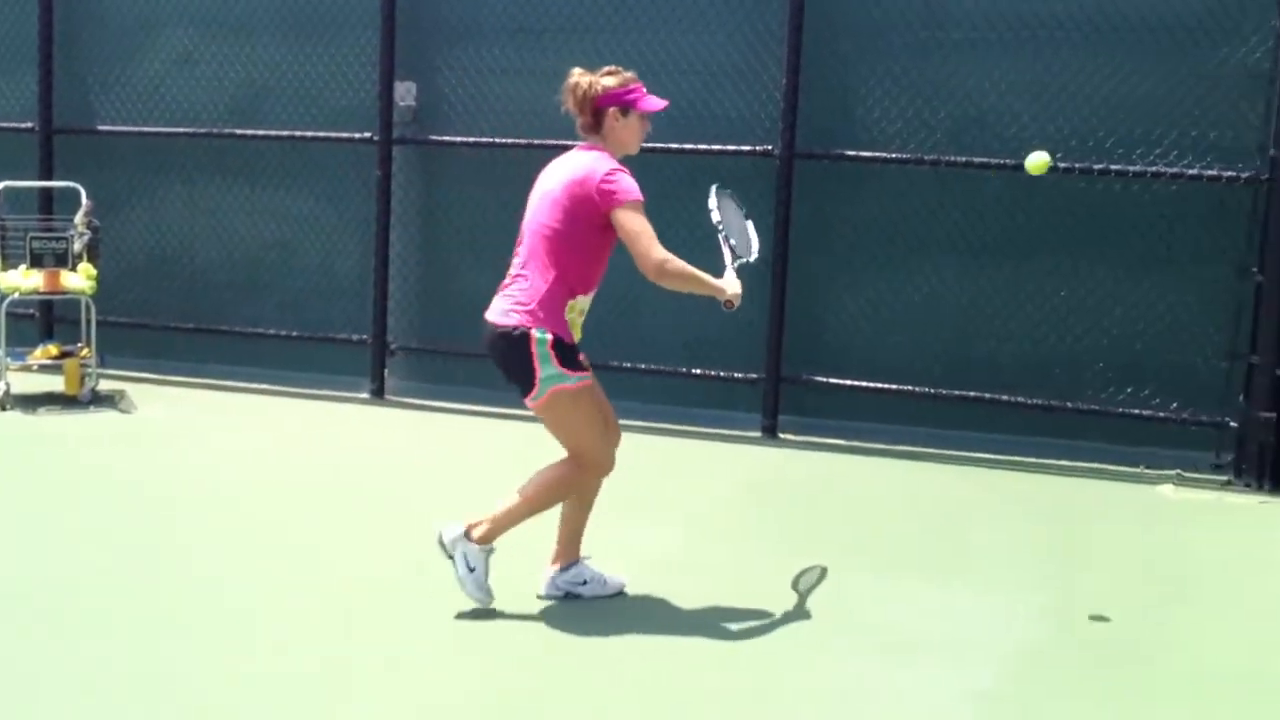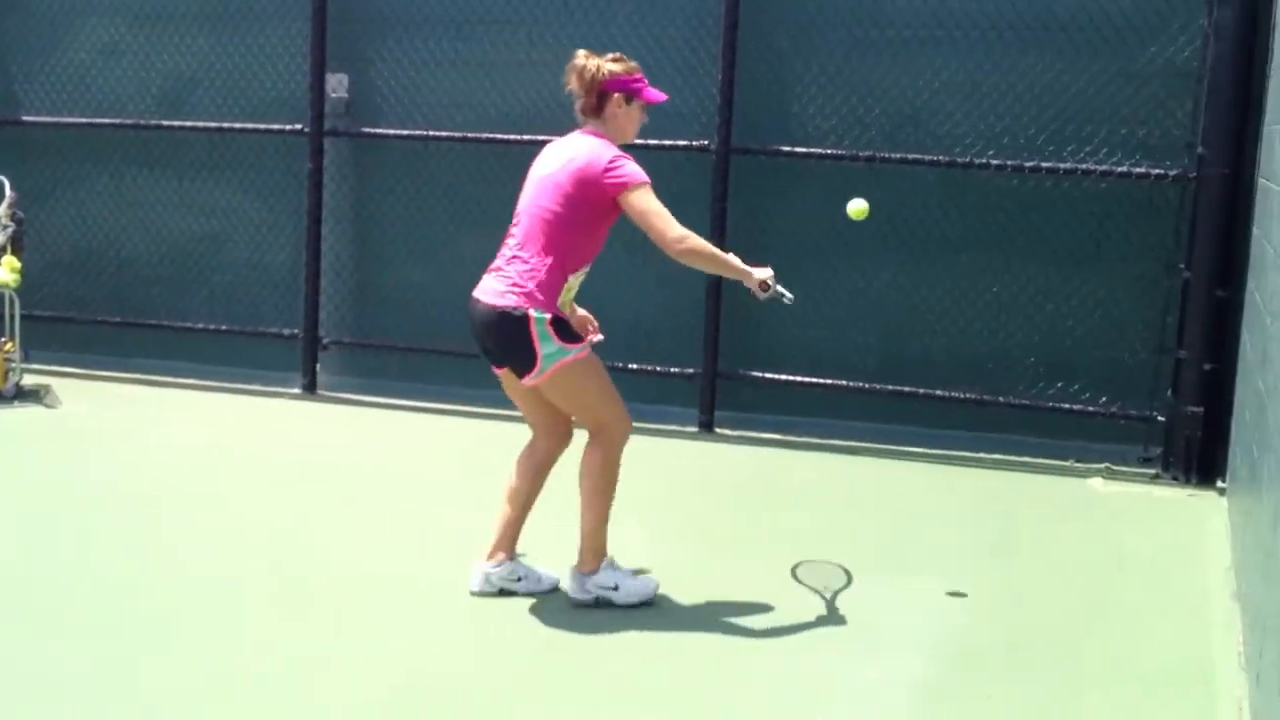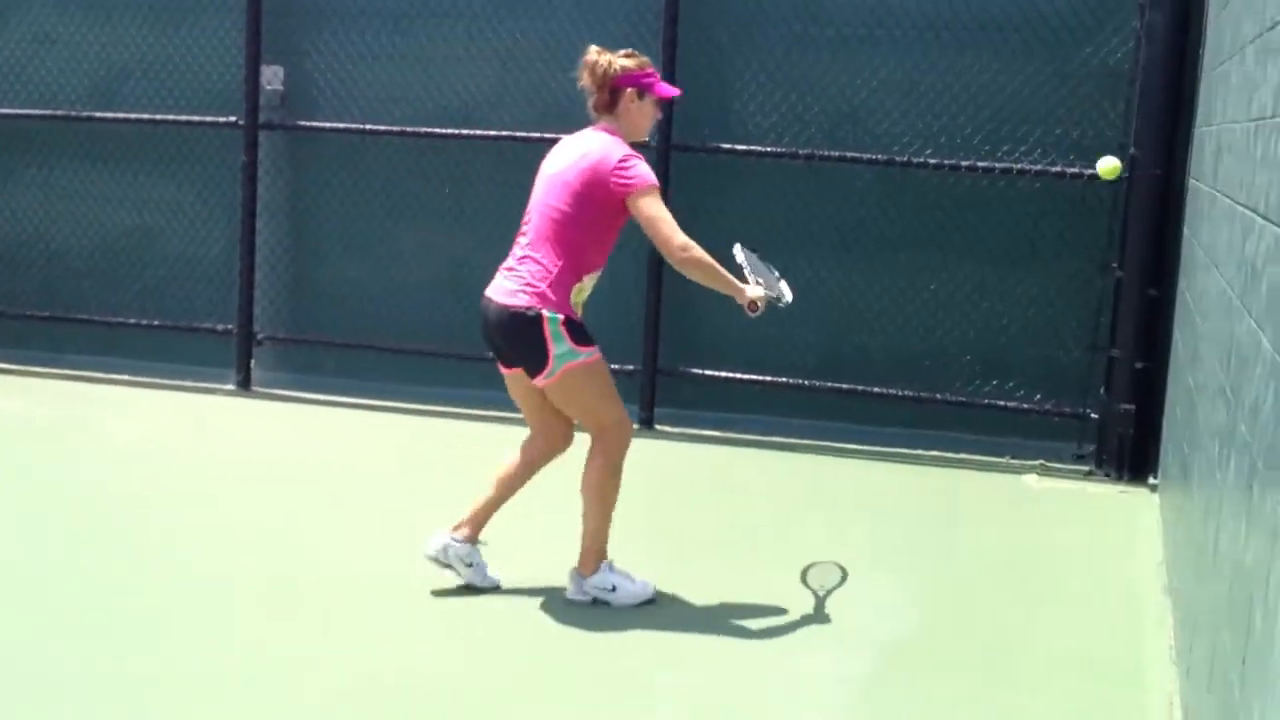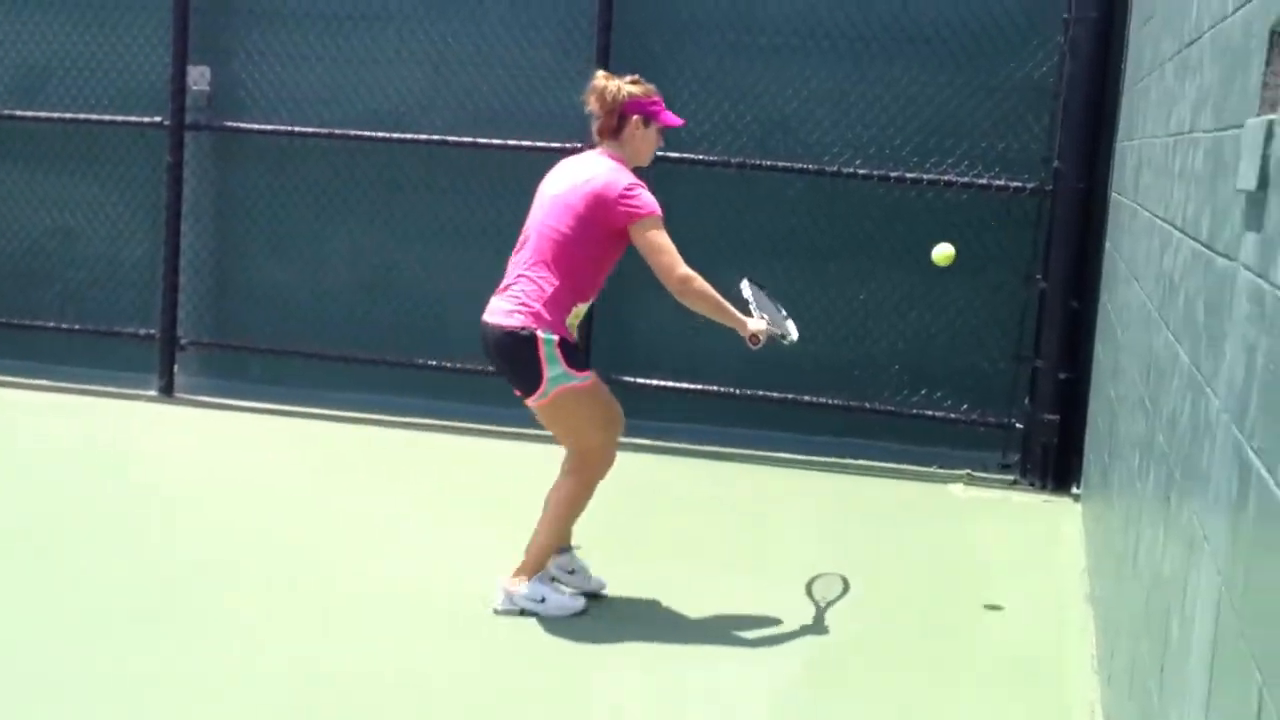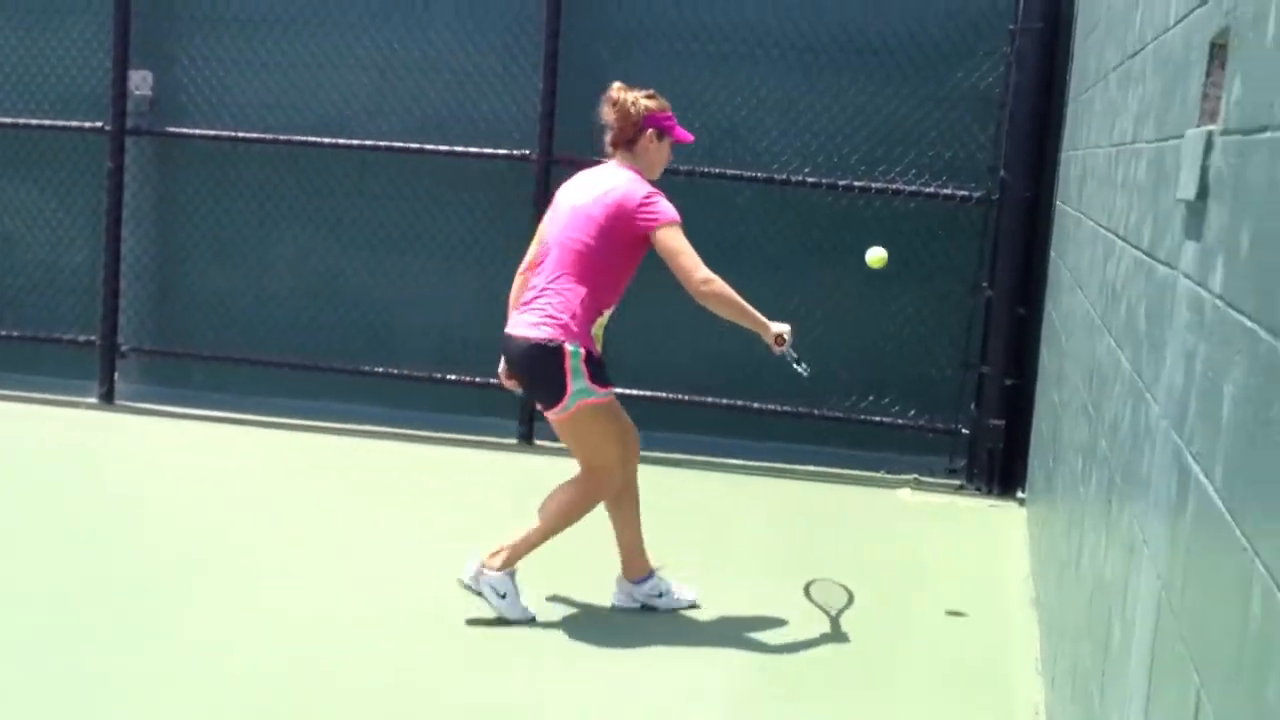
dt=0.2s
person 1, frame 1
left shoulder: (562, 167)
right shoulder: (609, 179)
right elbow: (655, 264)
right wrist: (718, 286)
left hip: (517, 329)
right hip: (535, 340)
left knee: (602, 436)
right knee: (592, 457)
left ankle: (565, 568)
right ankle: (474, 535)
person 1, frame 2
left shoulder: (560, 150)
right shoulder: (611, 162)
right elbow: (678, 243)
left wrist: (570, 306)
right wrist: (747, 273)
left hip: (494, 307)
right hip: (524, 319)
left knee: (551, 435)
right knee: (611, 427)
left ankle: (498, 561)
right ankle: (590, 568)
person 1, frame 3
left shoulder: (571, 146)
right shoulder: (622, 161)
right elbow: (679, 250)
right wrist: (740, 288)
left hip: (505, 307)
right hip: (537, 319)
left knee: (553, 434)
right knee: (613, 430)
left ankle: (459, 538)
right ankle: (591, 571)
person 1, frame 4
left shoulder: (568, 169)
right shoulder: (624, 188)
right elbow: (680, 280)
right wrist: (742, 322)
left hip: (505, 328)
right hip: (535, 339)
left knee: (606, 426)
right knee: (592, 456)
left ankle: (556, 551)
right ankle: (523, 581)
person 1, frame 5
left shoulder: (577, 183)
right shoulder: (643, 199)
left elbow: (527, 270)
right elbow: (701, 283)
left wrist: (512, 347)
right wrist: (763, 326)
left hip: (526, 341)
right hip: (560, 351)
left knee: (618, 453)
right knee: (602, 474)
left ankle: (638, 580)
right ankle: (496, 566)
